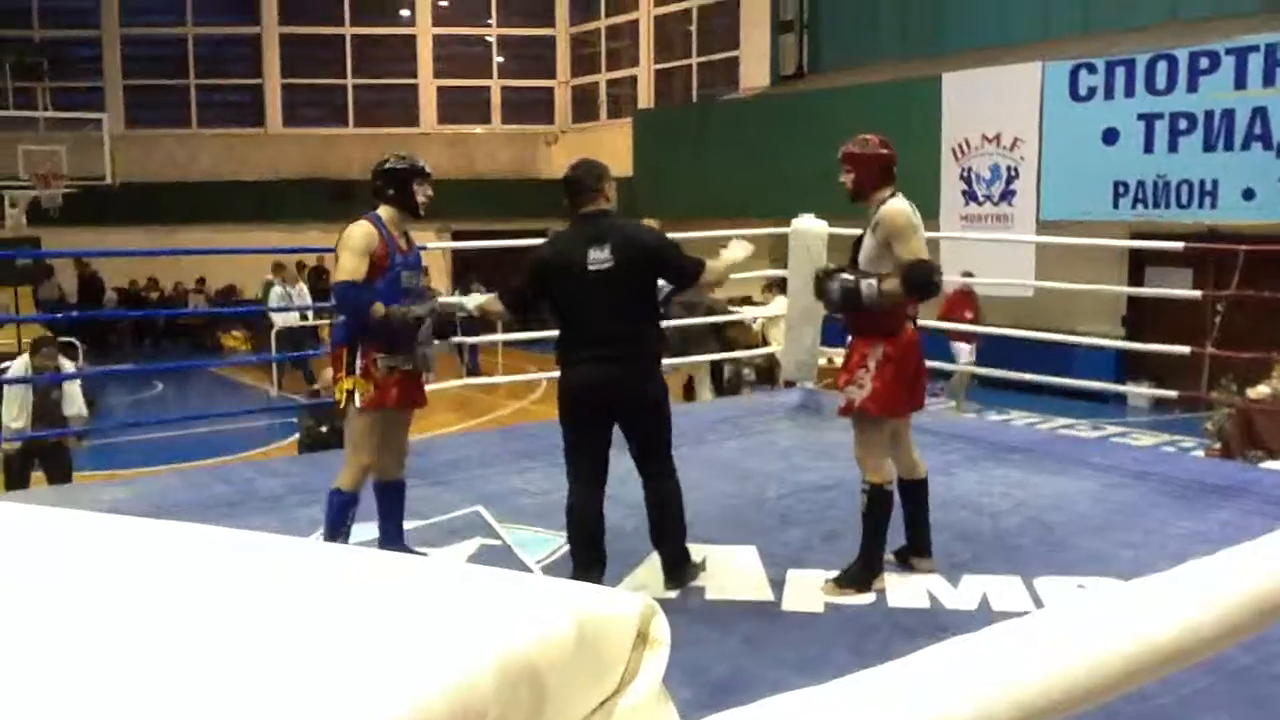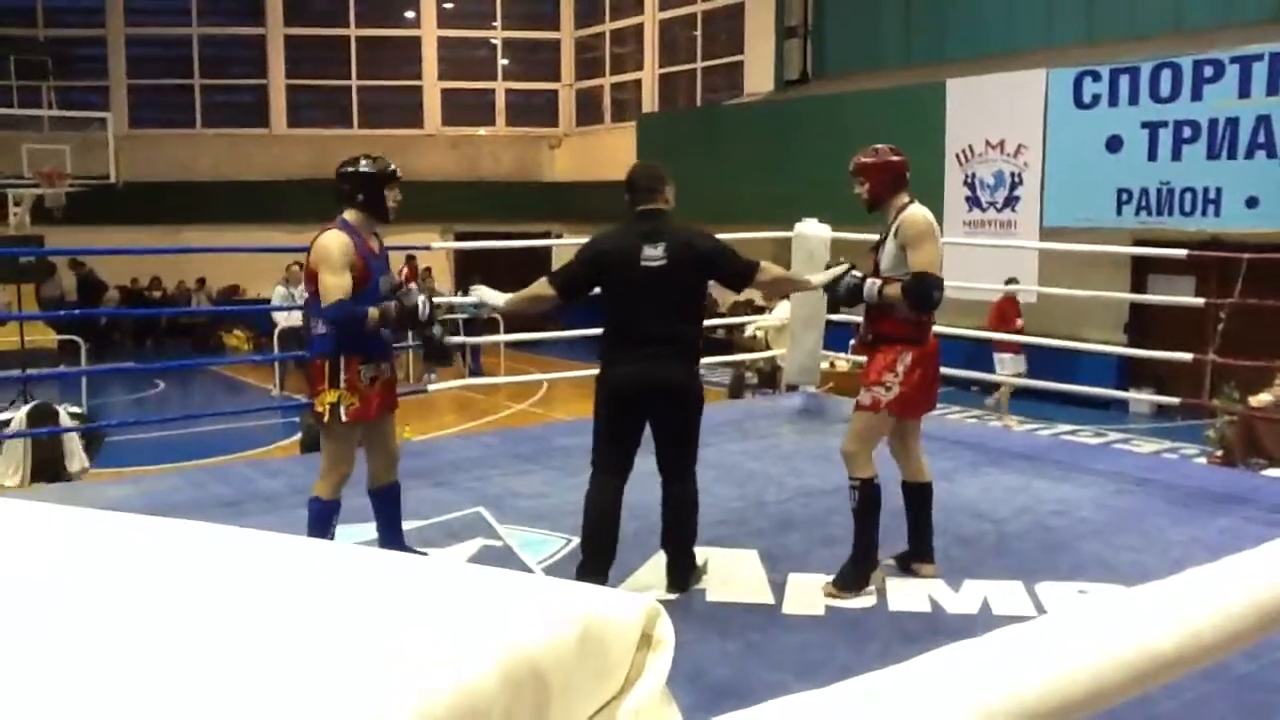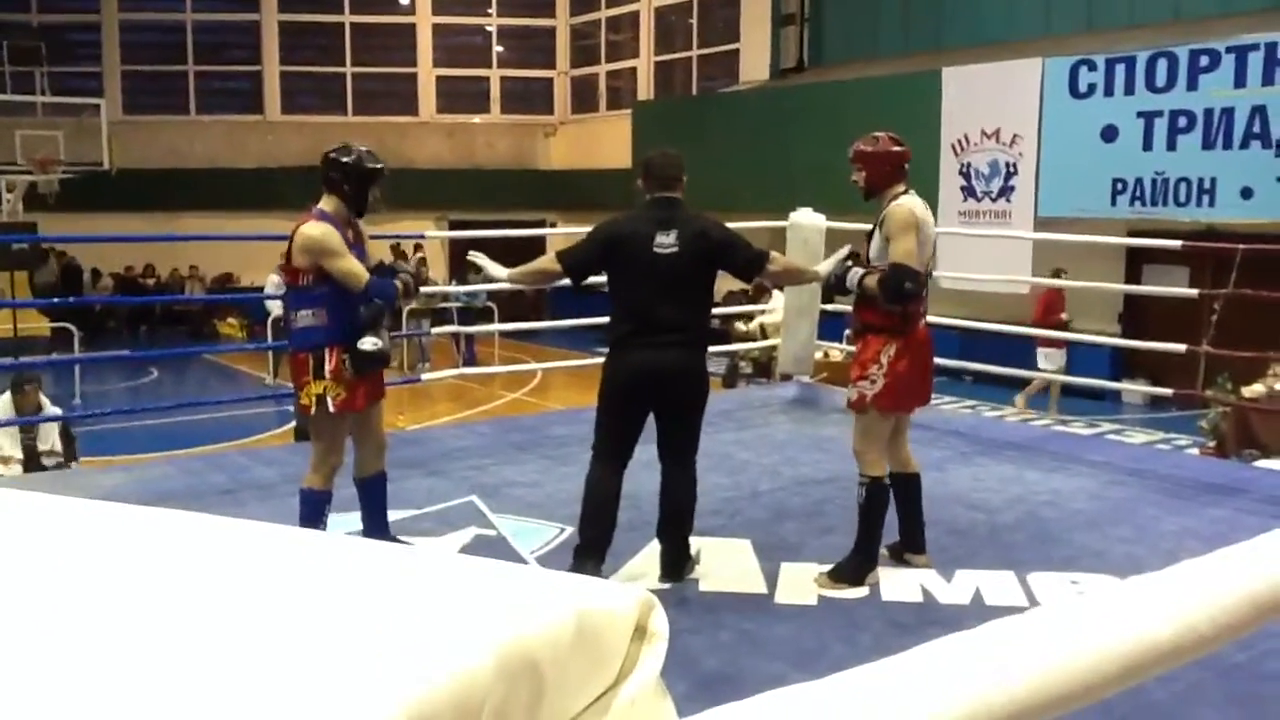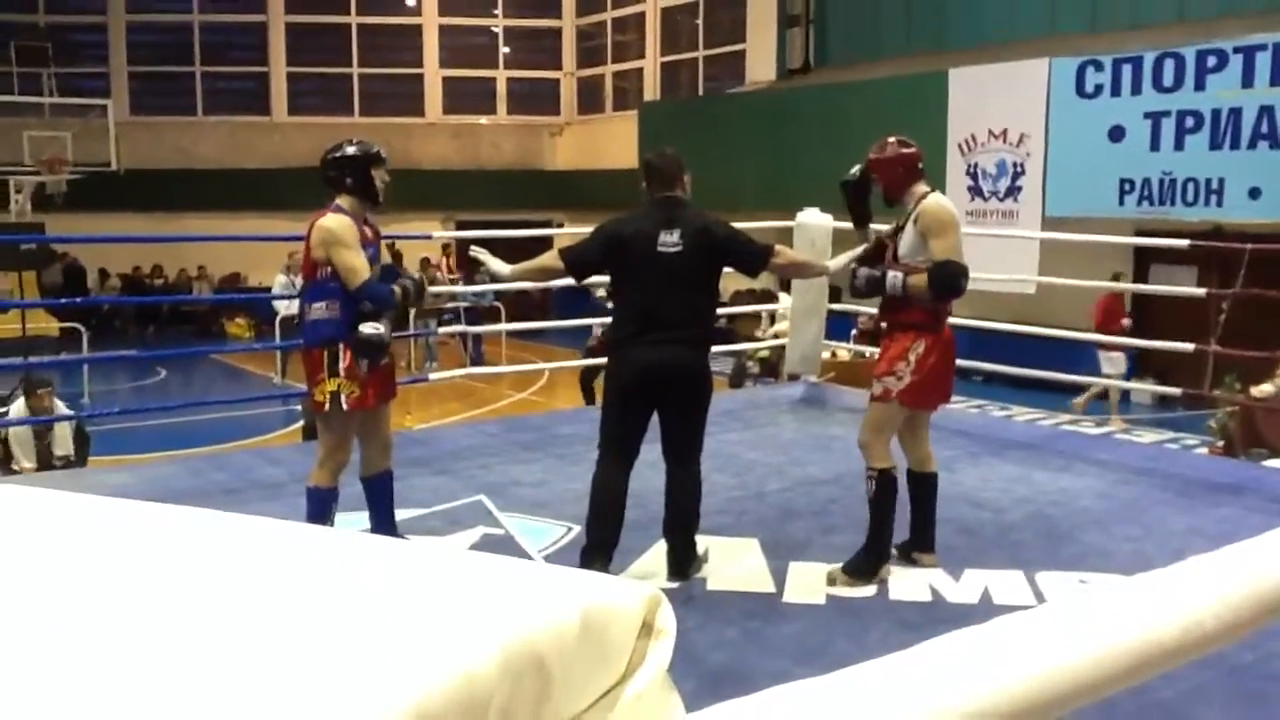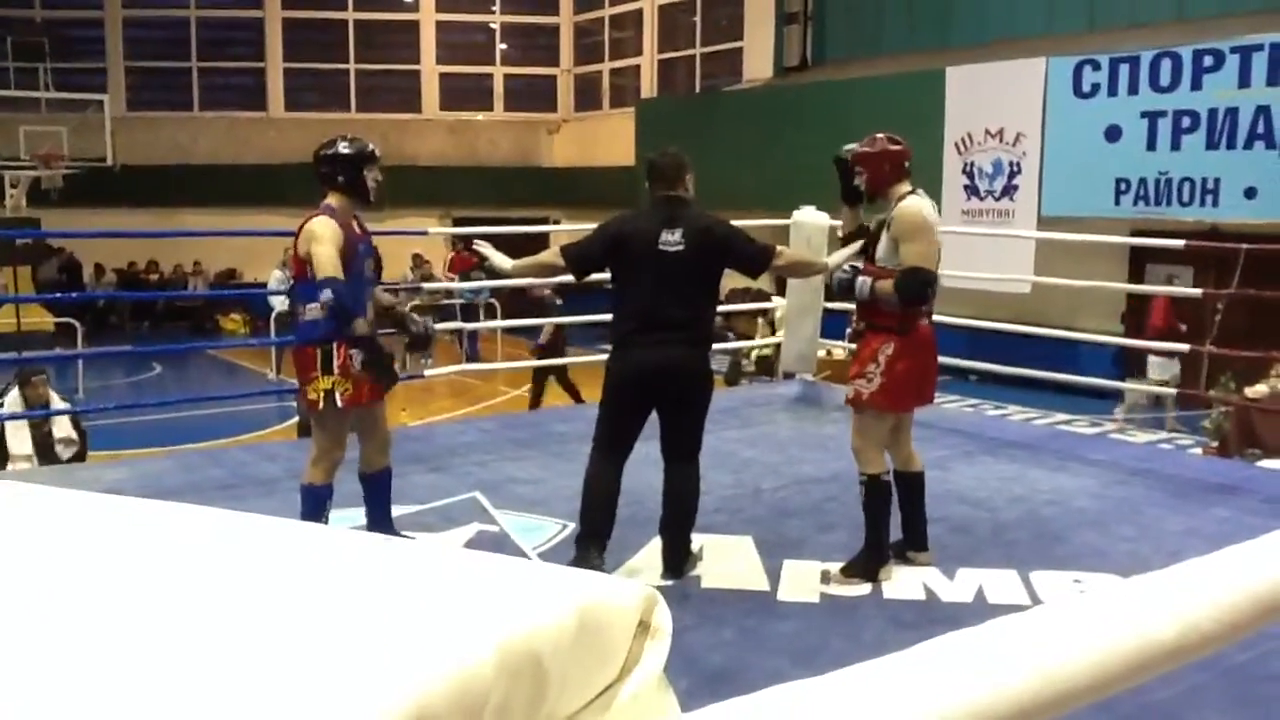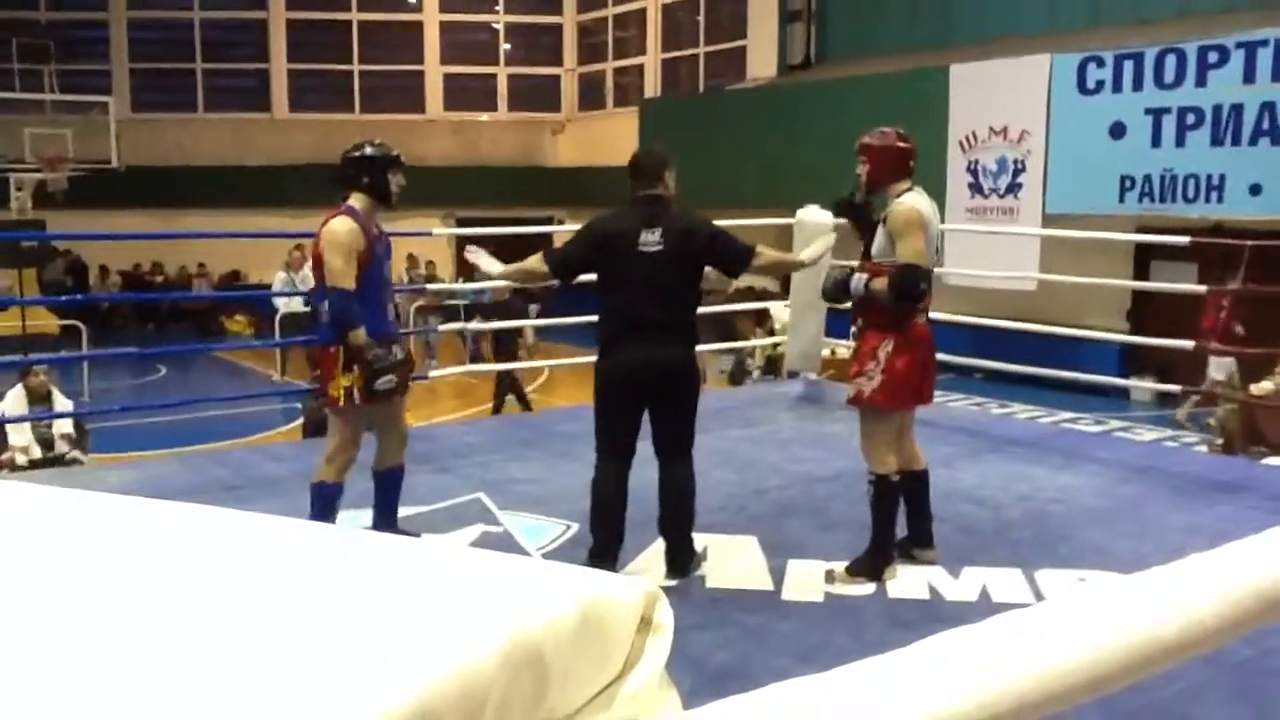
dt=0.5s
person 1, frame 1
left shoulder: (892, 214)
right shoulder: (889, 212)
left elbow: (925, 281)
left wrist: (860, 292)
right wrist: (844, 282)
left hip: (881, 348)
right hip: (893, 342)
left knee: (870, 457)
right knee: (899, 448)
left ankle: (869, 567)
right ankle: (918, 549)
person 1, frame 2
left shoulder: (915, 220)
right shoulder: (898, 222)
left elbow: (926, 293)
left wrist: (866, 289)
right wrist: (859, 283)
left hip: (904, 354)
right hip: (895, 350)
left knee: (855, 449)
right knee: (907, 451)
left ankle: (863, 565)
right ankle: (921, 554)
person 1, frame 3
left shoulder: (900, 211)
right shoulder: (908, 209)
left elbow: (901, 285)
left wrist: (852, 278)
right wrist: (856, 267)
left hip: (890, 344)
right hip: (902, 341)
left knee: (868, 450)
right knee: (894, 445)
left ankle: (862, 562)
right ankle: (912, 545)
person 1, frame 4
left shoulder: (935, 210)
right shoulder: (910, 215)
left elbow: (951, 281)
right elbow: (873, 263)
left wrist: (887, 282)
right wrist: (860, 214)
left hip: (919, 342)
right hip: (908, 338)
left knee: (873, 439)
right knee: (914, 441)
left ankle: (874, 556)
right ankle: (921, 543)
person 1, frame 5
left shoulder: (909, 212)
right shoulder: (902, 210)
left elbow: (916, 288)
right elbow: (856, 246)
left wrist: (858, 287)
right wrist: (849, 195)
left hip: (893, 342)
right hip: (906, 339)
left knee: (867, 446)
right knee: (898, 442)
left ankle: (873, 558)
right ankle: (915, 543)
person 1, frame 6
left shoulder: (905, 209)
right shoulder: (914, 203)
left elbow: (911, 285)
left wrist: (854, 284)
right wrist: (863, 224)
left hip: (891, 339)
right hip: (905, 335)
left knee: (877, 446)
right knee: (901, 439)
left ankle: (879, 556)
right ankle: (920, 539)
person 2, frame 1
left shoulder: (553, 252)
right shoulder: (642, 239)
left elbow: (507, 307)
right elbow: (705, 278)
left wrist: (480, 306)
right wrist: (730, 259)
left hip: (581, 380)
right hip: (640, 377)
left knee: (585, 480)
right knee: (658, 473)
left ankle: (587, 577)
right ankle: (677, 566)
person 2, frame 2
left shoulder: (606, 245)
right shoulder: (695, 242)
left elbow: (551, 290)
right elbow: (760, 277)
left wrist: (505, 301)
right wrist: (809, 282)
left hip: (620, 376)
right hip: (678, 376)
left knee: (607, 476)
right knee: (679, 475)
left ankle: (592, 575)
right ankle: (680, 570)
person 2, frame 3
left shoulder: (618, 229)
right shoulder: (706, 231)
left elbow: (557, 265)
right elbow: (770, 268)
left wrist: (506, 274)
right wrist: (820, 272)
left hip: (628, 363)
right hip: (685, 365)
left knee: (607, 461)
right knee: (678, 463)
left ankle: (587, 561)
right ankle: (675, 561)
person 2, frame 4
left shoulder: (623, 229)
right shoulder: (710, 230)
left elbow: (561, 261)
right elbow: (777, 259)
left wrist: (509, 271)
right wrist: (828, 267)
left hip: (632, 361)
right hip: (688, 363)
left knee: (613, 460)
right knee: (683, 462)
left ankle: (596, 560)
right ankle: (682, 559)
person 2, frame 5
left shoulder: (624, 227)
right shoulder: (711, 229)
left elbow: (560, 260)
right elbow: (776, 260)
left wrist: (510, 266)
right wrist: (827, 265)
left hip: (632, 360)
right hip: (689, 362)
left knee: (607, 455)
right knee: (681, 460)
left ankle: (589, 551)
right ankle: (677, 557)
person 2, frame 6
left shoulder: (605, 228)
right shoulder: (692, 228)
left elbow: (546, 266)
right elbow: (754, 260)
left wrist: (500, 271)
right wrist: (803, 259)
left hip: (619, 361)
right hip: (675, 361)
left knee: (612, 461)
right knee: (676, 459)
left ankle: (603, 559)
right ankle: (680, 557)
person 3, frame 1
left shoulder: (406, 240)
right shoulder: (363, 233)
right elbow: (346, 296)
left wrist: (431, 313)
right wrist: (399, 317)
left hip: (400, 360)
right hip: (363, 360)
left knee: (394, 457)
right knee: (361, 462)
left ankle: (392, 545)
person 3, frame 2
left shoulder: (374, 240)
right shoulder: (335, 243)
left elbow: (385, 298)
right elbow: (338, 313)
left wrist: (414, 310)
right wrist: (394, 313)
left hip: (374, 366)
right hip: (341, 369)
left knee: (386, 458)
right knee: (336, 470)
left ankle: (393, 545)
person 3, frame 3
left shoulder: (352, 228)
right shoulder: (315, 234)
left elbow: (371, 291)
right elbow: (371, 290)
left wrist: (376, 333)
right wrist: (405, 283)
left hip: (356, 353)
right hip: (323, 359)
left knee: (372, 445)
right knee: (327, 458)
left ankle: (377, 535)
person 3, frame 4
left shoulder: (367, 226)
right shoulder: (334, 226)
left elbow: (382, 285)
right elbow: (367, 292)
left wrist: (384, 315)
right wrist: (408, 290)
left hip: (368, 350)
right hip: (336, 354)
left knee: (378, 444)
right knee: (334, 454)
left ankle: (385, 534)
person 3, frame 5
left shoulder: (355, 225)
right shoulder: (322, 227)
right elbow: (335, 292)
left wrist: (404, 318)
right wrist: (373, 345)
left hip: (356, 351)
right hip: (328, 354)
left knee: (377, 442)
right knee: (329, 453)
left ankle: (380, 529)
person 3, frame 6
left shoulder: (373, 227)
right shoulder: (342, 228)
right elbow: (340, 304)
left wrist: (392, 350)
right wrist: (370, 357)
left hip: (380, 349)
right hip: (351, 355)
left knee: (395, 437)
right knee: (343, 450)
left ankle: (385, 527)
